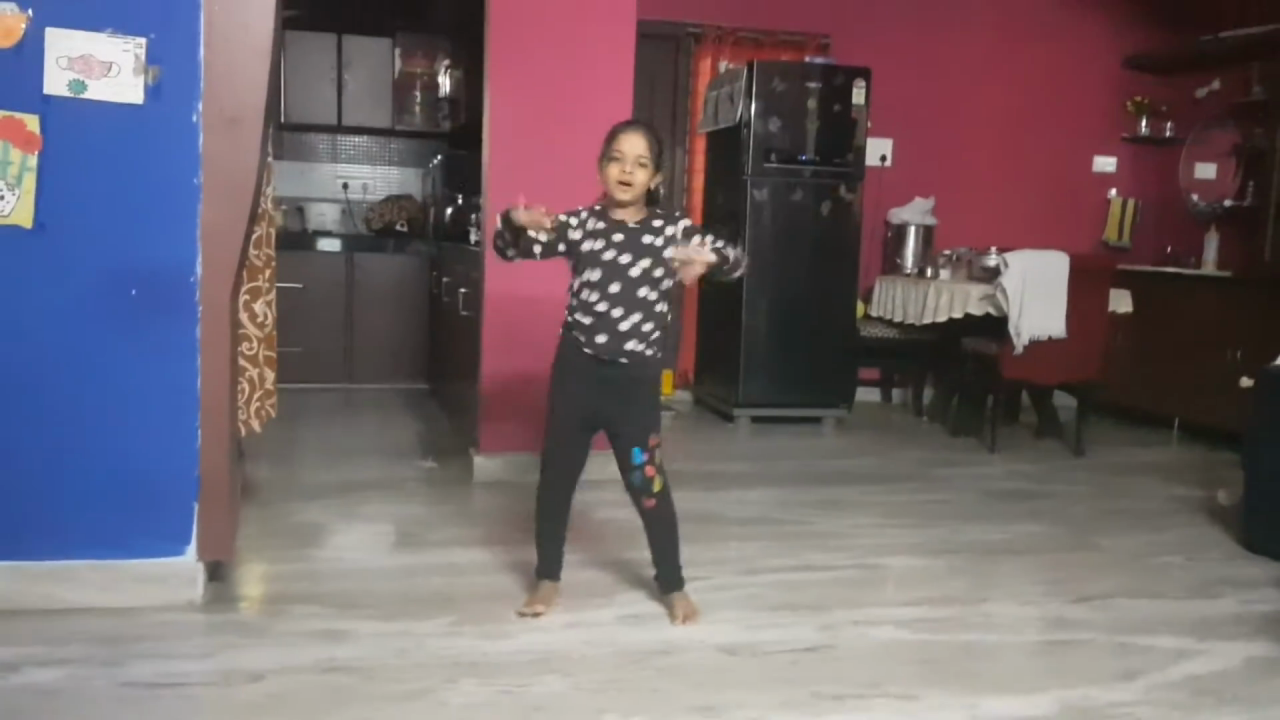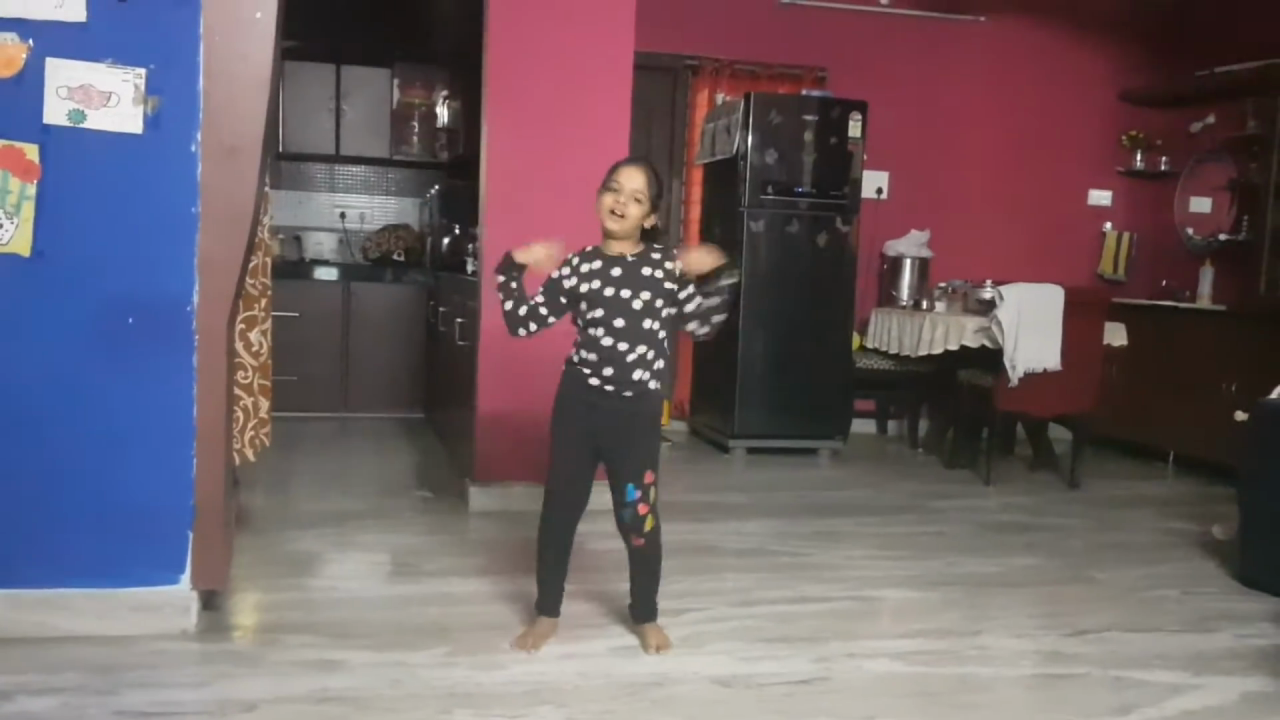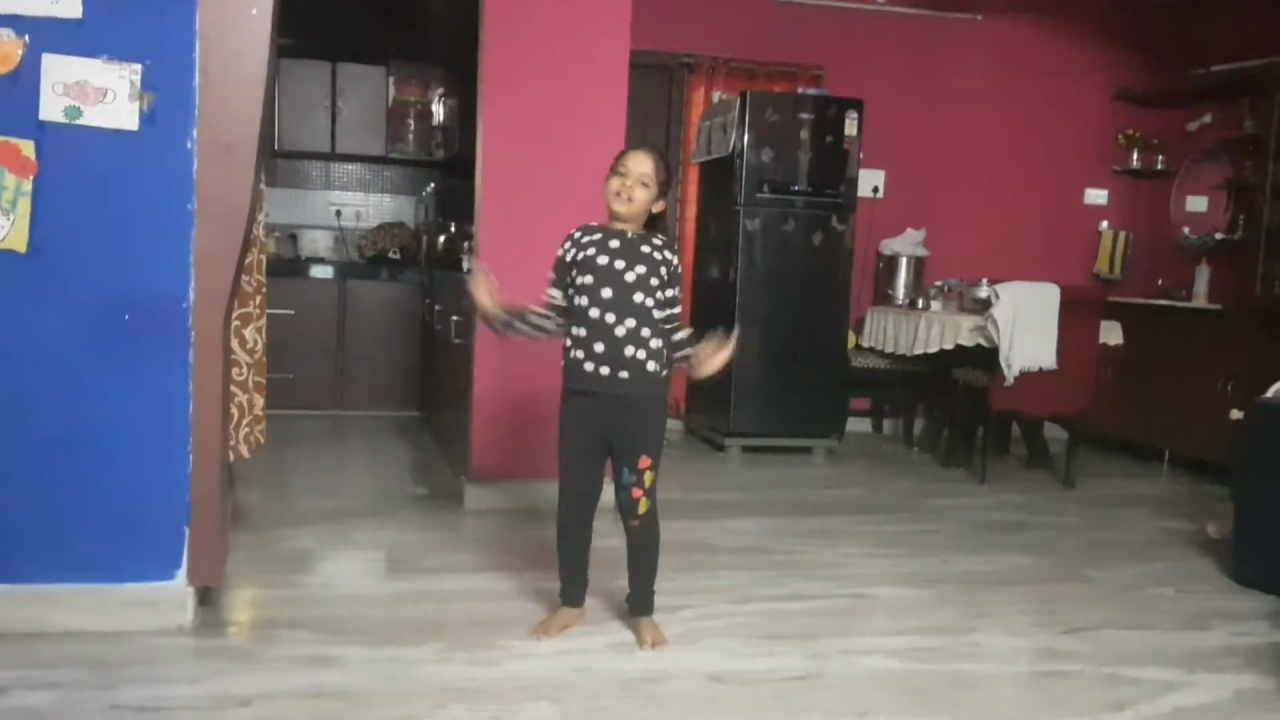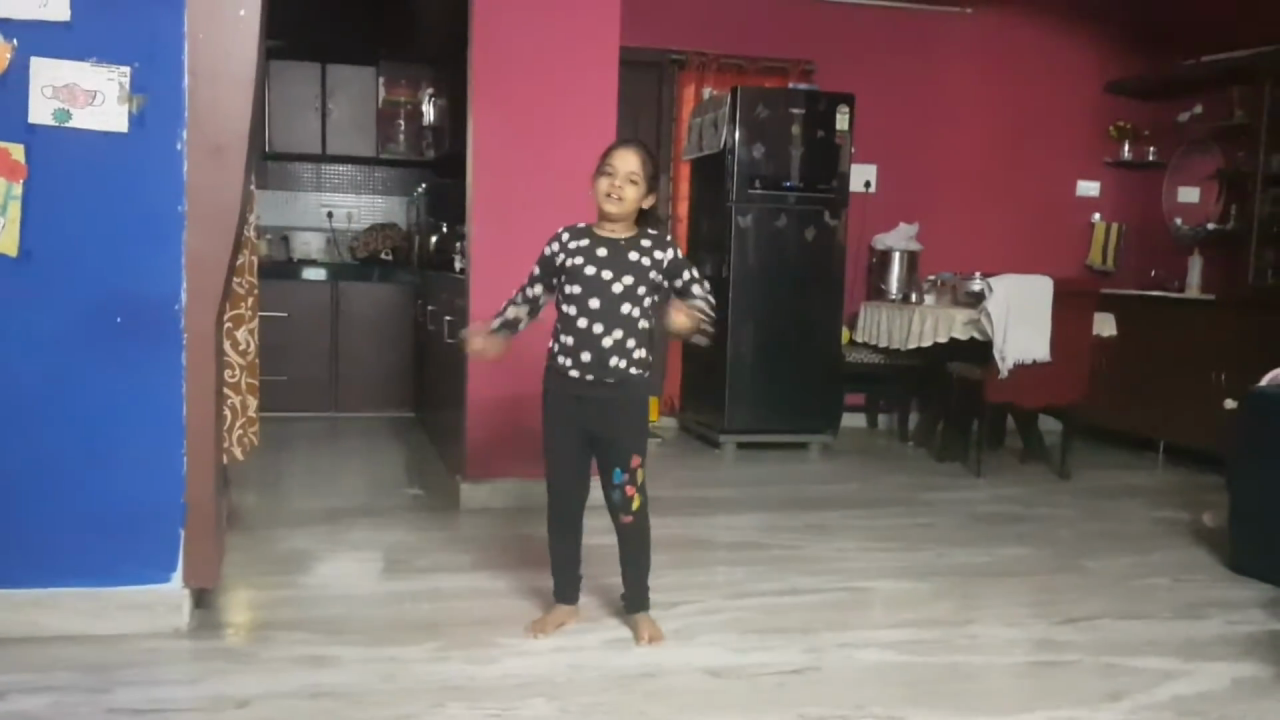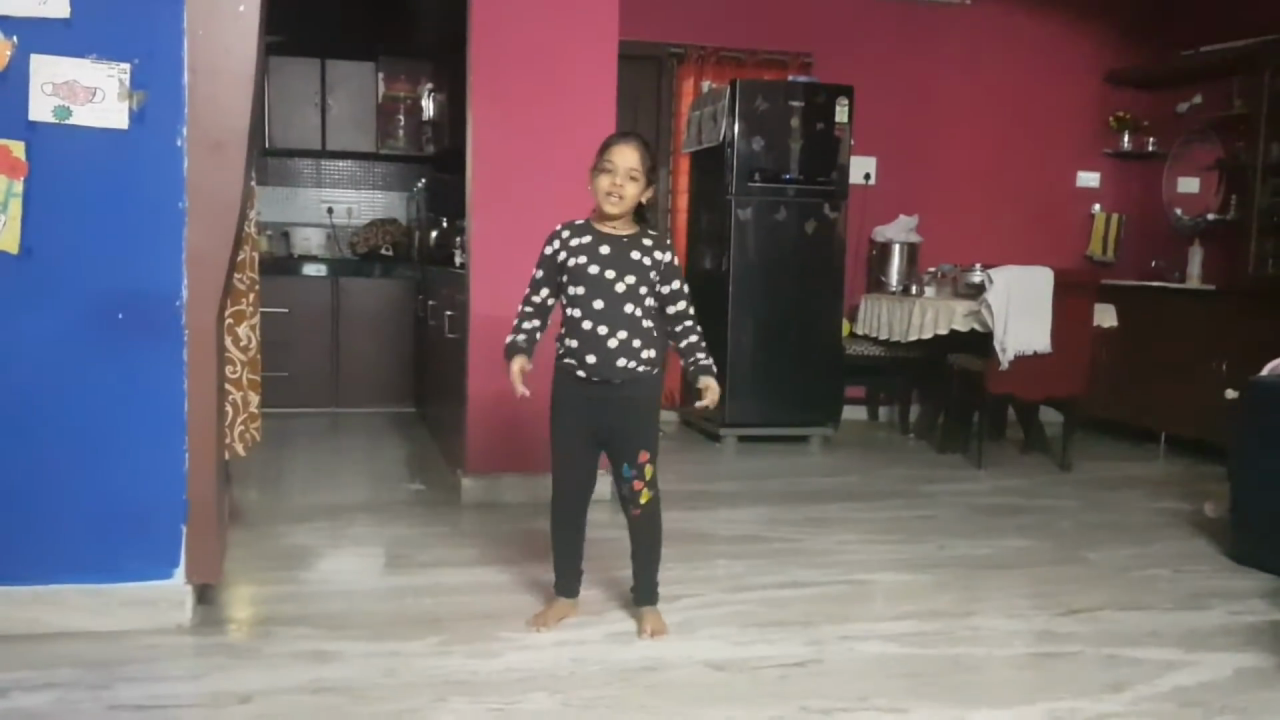
dt=0.4s
person 1, frame 1
left shoulder: (672, 230)
right shoulder: (579, 223)
left elbow: (731, 261)
right elbow: (512, 248)
left wrist: (707, 259)
right wrist: (516, 224)
left hip: (633, 382)
right hip: (574, 375)
left knee: (649, 490)
right knee: (555, 481)
left ankle: (673, 586)
right ankle: (547, 579)
person 1, frame 2
left shoulder: (666, 267)
right shoulder: (572, 264)
left elbow: (704, 326)
right elbow: (520, 324)
left wrist: (714, 273)
right wrist: (514, 269)
left hip: (636, 412)
right hip: (578, 406)
left knee: (641, 523)
right knee: (558, 515)
left ankle: (645, 616)
right ankle: (546, 613)
person 1, frame 3
left shoulder: (663, 256)
right shoulder: (579, 242)
left elbow: (674, 329)
right elbow: (550, 317)
left wrist: (700, 356)
right wrist: (493, 312)
left hip: (641, 400)
right hip: (584, 396)
left knee: (638, 508)
right knee: (575, 503)
left ankle: (642, 611)
right ankle: (571, 602)
person 1, frame 4
left shoulder: (660, 249)
right shoulder: (565, 242)
left elbow: (698, 291)
right elbow: (529, 294)
left wrist: (690, 319)
right wrist: (494, 333)
left hip: (624, 397)
right hip: (566, 394)
left knee: (629, 505)
right knee: (565, 501)
left ankle: (638, 607)
right ankle: (565, 600)
person 1, frame 5
left shoulder: (658, 250)
right shoulder: (564, 240)
left elbow: (681, 317)
right elbow: (532, 308)
left wrist: (704, 372)
right wrist: (518, 351)
left hip: (635, 395)
right hip: (574, 390)
left knee: (640, 499)
right knee: (569, 496)
left ankle: (646, 600)
right ankle: (568, 592)
